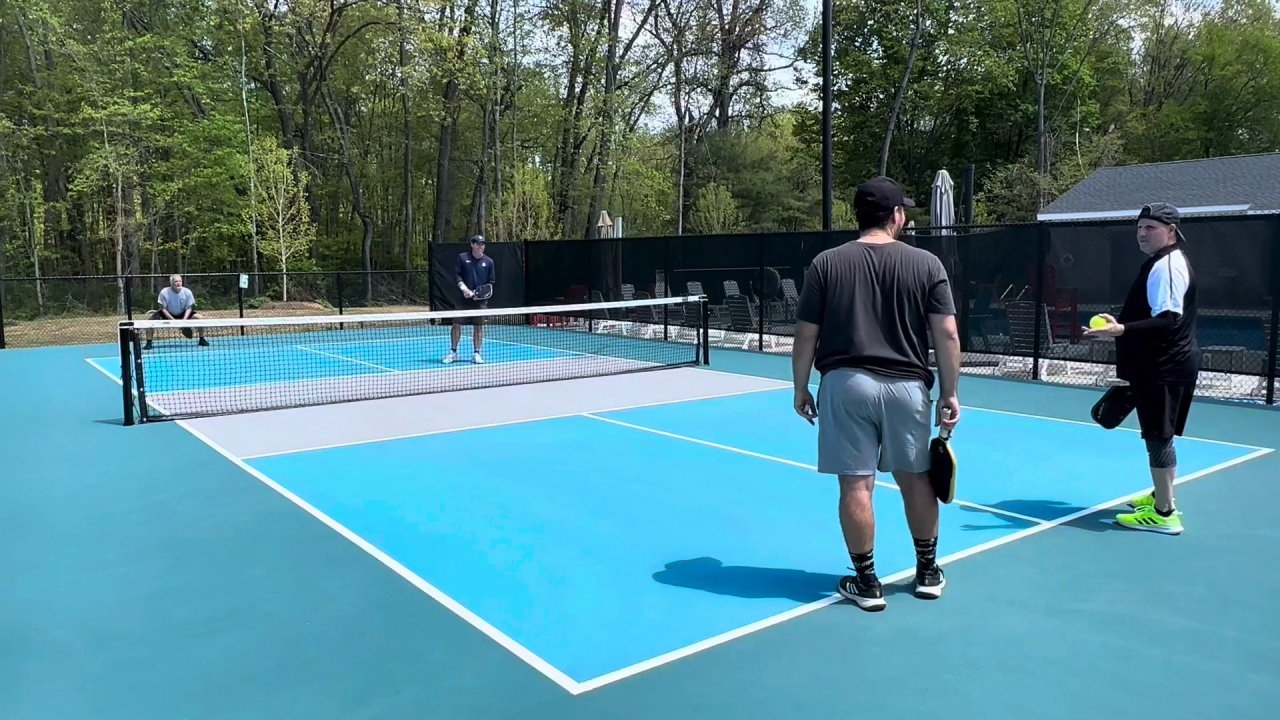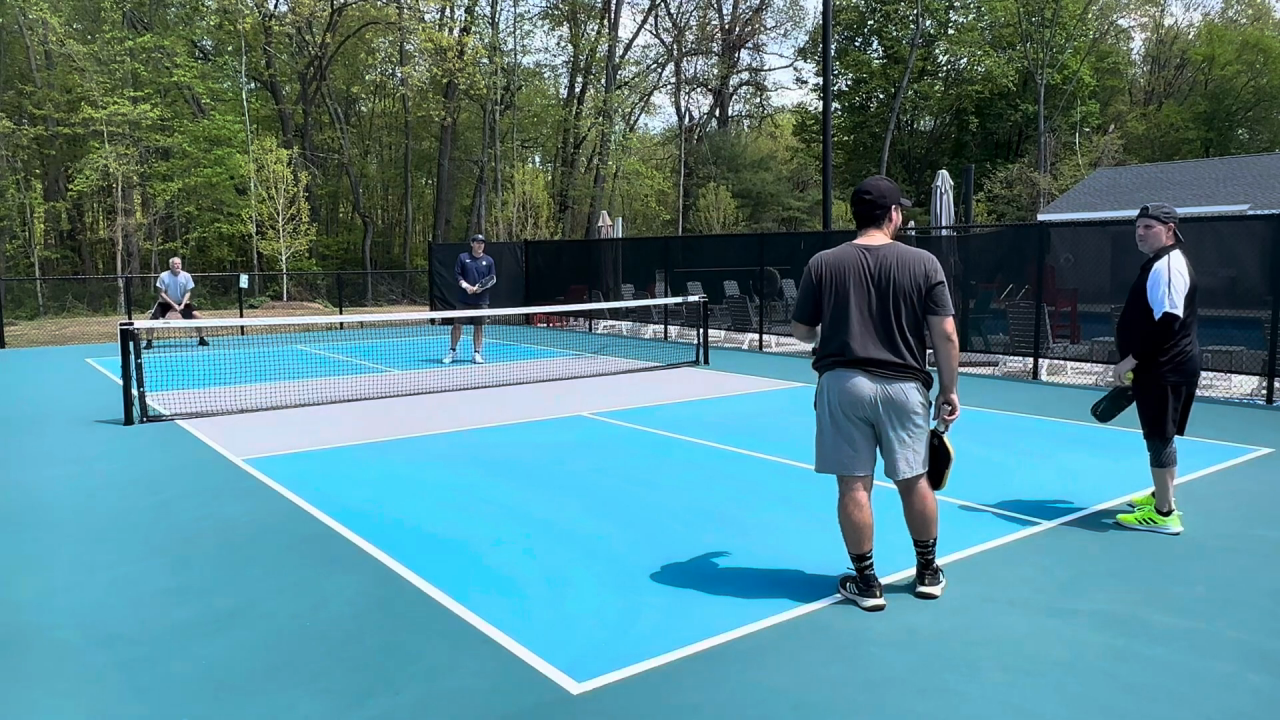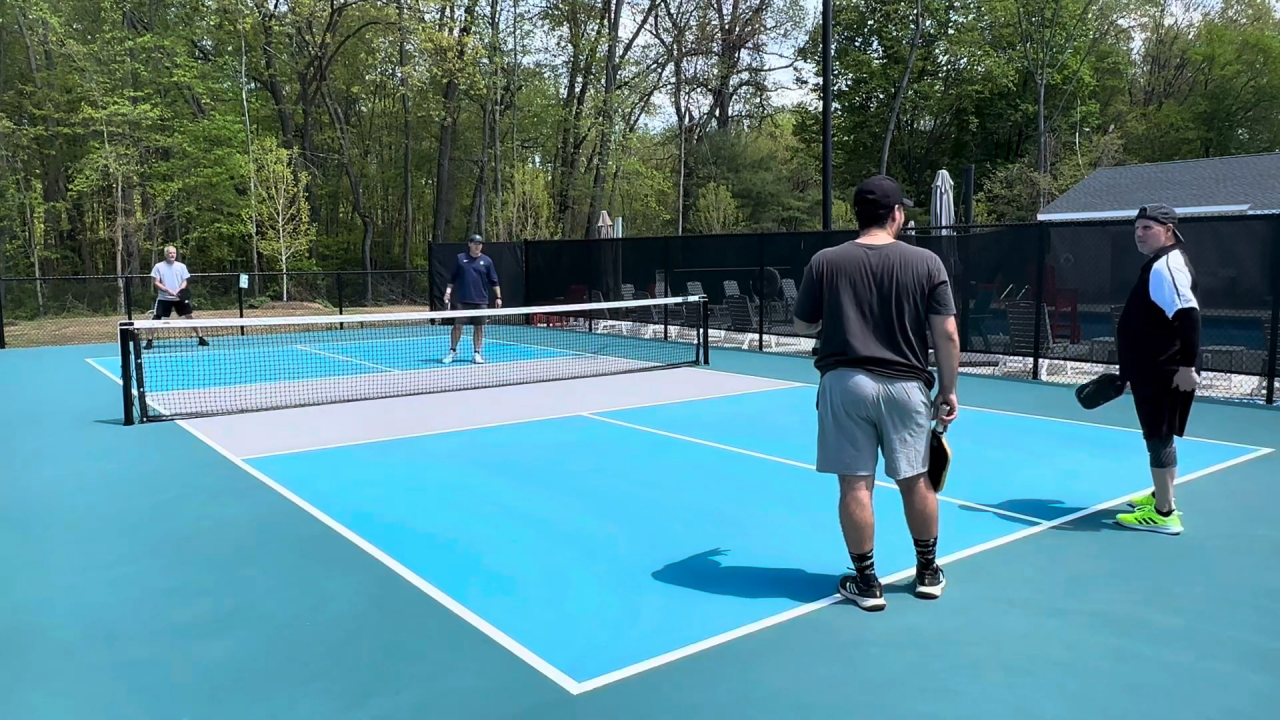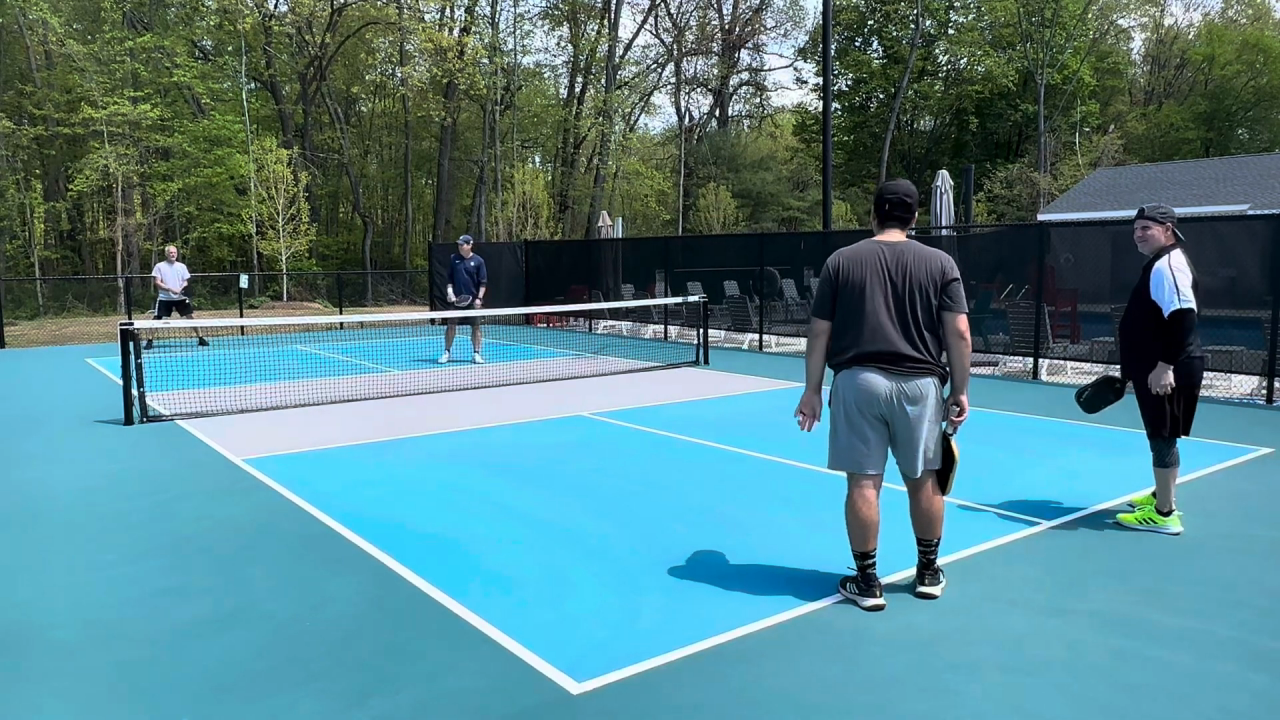
dt=0.5s
person 1, frame 1
left shoulder: (826, 263)
right shoulder: (926, 264)
left elbow: (806, 335)
right elbow: (946, 335)
left wrist: (800, 388)
right wrist: (950, 393)
left hip: (847, 383)
right hip: (906, 385)
left knee: (856, 485)
right knee: (915, 479)
left ankle: (866, 582)
right ankle: (928, 572)
person 1, frame 2
left shoulder: (822, 264)
right shoulder: (923, 263)
left elbow: (801, 331)
right elbow: (945, 335)
right wrist: (949, 390)
left hip: (843, 384)
right hip: (903, 386)
left knee: (854, 485)
right knee: (914, 480)
left ankle: (866, 583)
right ankle: (928, 572)
person 1, frame 3
left shoulder: (825, 262)
right shoulder: (926, 263)
left elbow: (803, 325)
right elbow: (947, 335)
right wrist: (948, 390)
left hip: (846, 384)
right hip: (905, 386)
left knee: (855, 485)
right knee: (916, 480)
left ankle: (866, 582)
right ankle: (927, 573)
person 1, frame 4
left shoulder: (841, 261)
right shoulder: (940, 263)
left elbow: (819, 331)
right elbow: (959, 334)
left wrist: (810, 390)
right wrist: (959, 390)
left hip: (858, 382)
right hip: (918, 383)
left knee: (863, 482)
right knee: (922, 480)
left ankle: (867, 581)
right ankle: (928, 572)
person 2, frame 1
left shoulder: (1168, 266)
right shoulder: (1161, 264)
left elbow: (1167, 320)
left wrist: (1119, 330)
left hip: (1164, 369)
right hip: (1159, 367)
left knee: (1158, 437)
right knee: (1159, 435)
left ankle: (1164, 513)
right ankle: (1161, 497)
person 2, frame 2
left shoulder: (1167, 266)
right shoulder: (1161, 263)
left elbow: (1167, 323)
left wrist: (1130, 359)
right wrist: (1136, 361)
left hip: (1164, 369)
right hip: (1161, 367)
left knee: (1159, 437)
right knee: (1160, 435)
left ankle: (1164, 514)
right ankle: (1161, 496)
person 2, frame 3
left shoulder: (1166, 266)
right shoulder: (1161, 264)
left elbow: (1189, 317)
left wrist: (1187, 367)
right wrist: (1151, 366)
left hip: (1164, 371)
right hip: (1155, 368)
left knee: (1159, 436)
right knee: (1160, 435)
left ankle: (1164, 513)
right ankle: (1161, 497)
person 2, frame 4
left shoulder: (1167, 265)
right shoulder: (1161, 264)
left elbow: (1182, 318)
left wrist: (1163, 366)
right wrist: (1137, 369)
left hip: (1164, 371)
right hip: (1157, 369)
left knee: (1162, 437)
right knee: (1162, 435)
left ankle: (1164, 514)
right ankle: (1162, 496)
